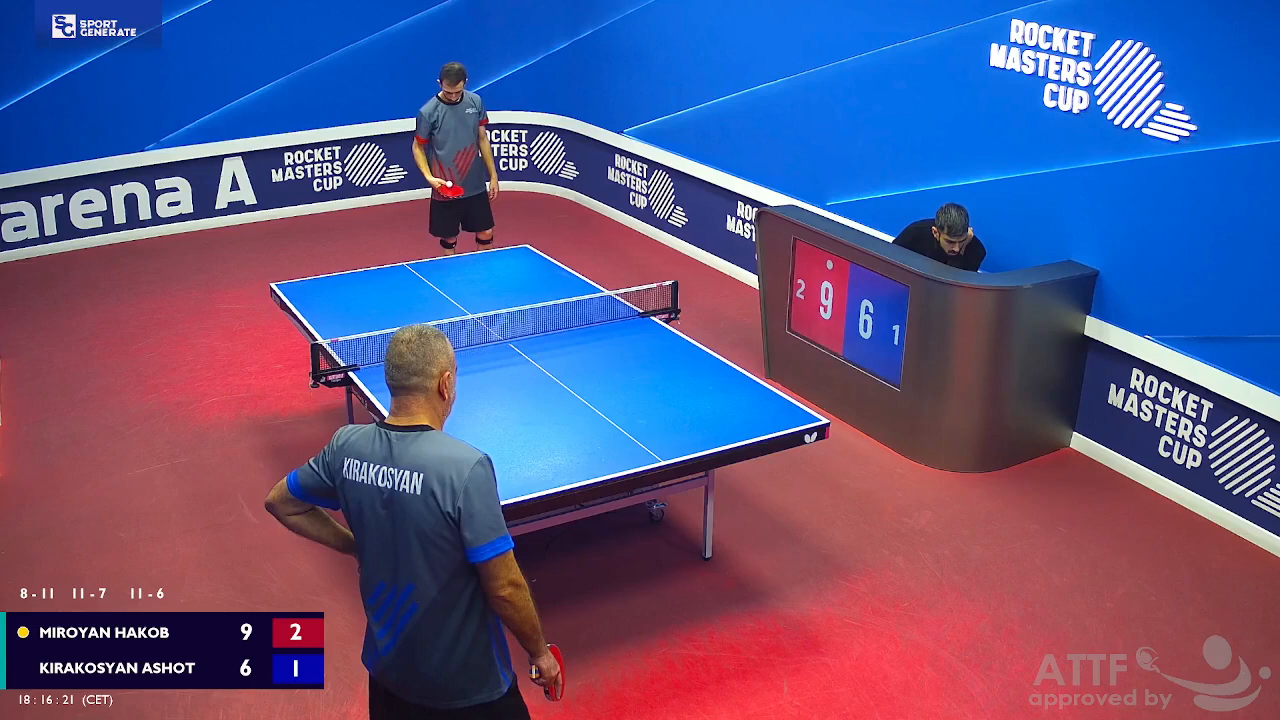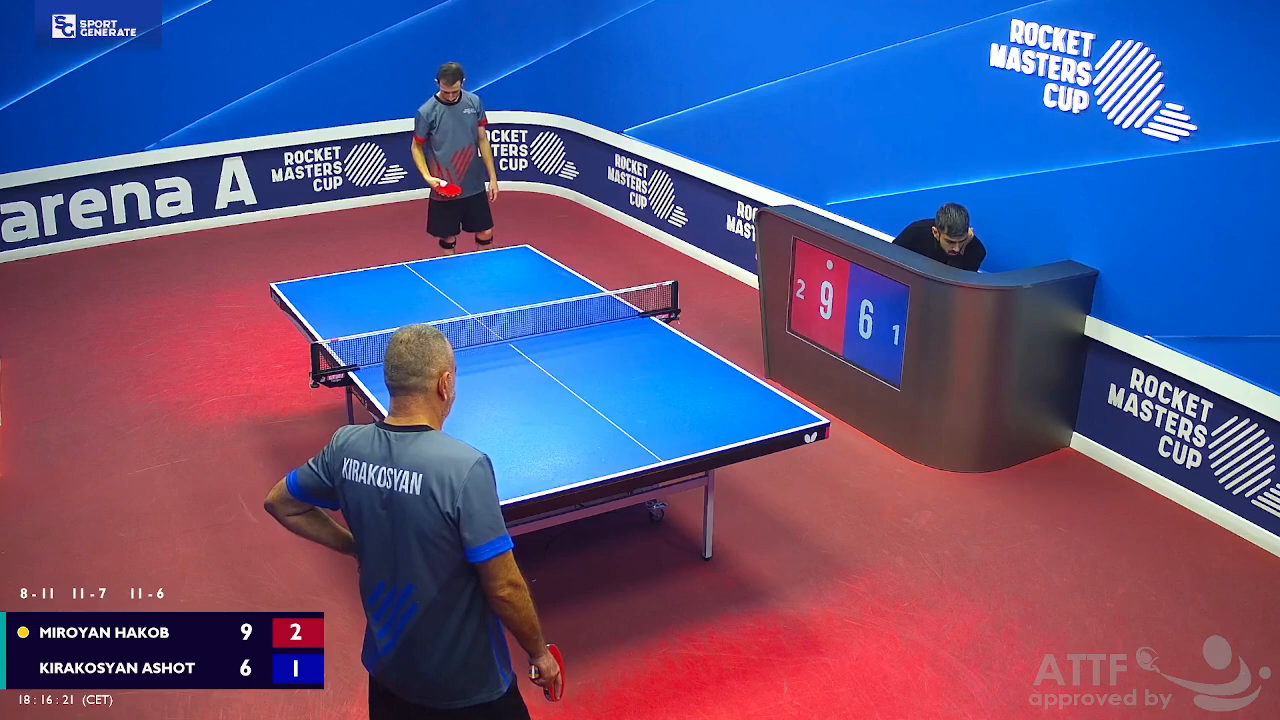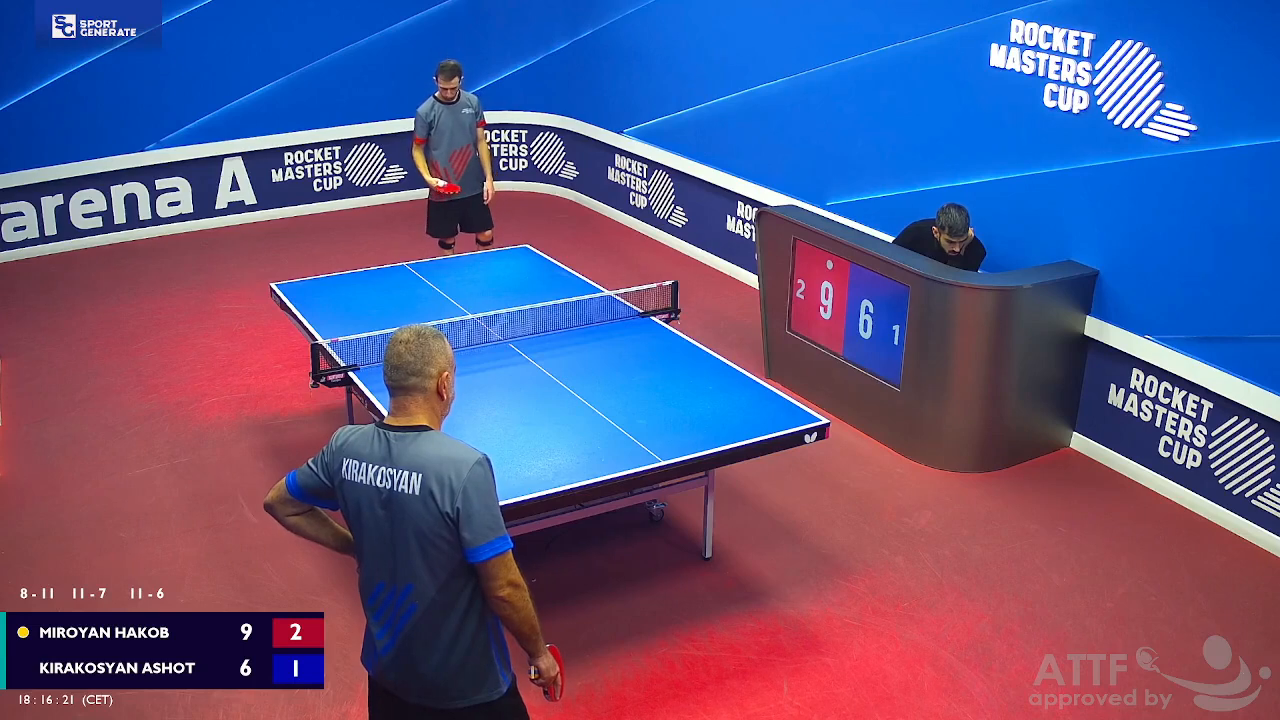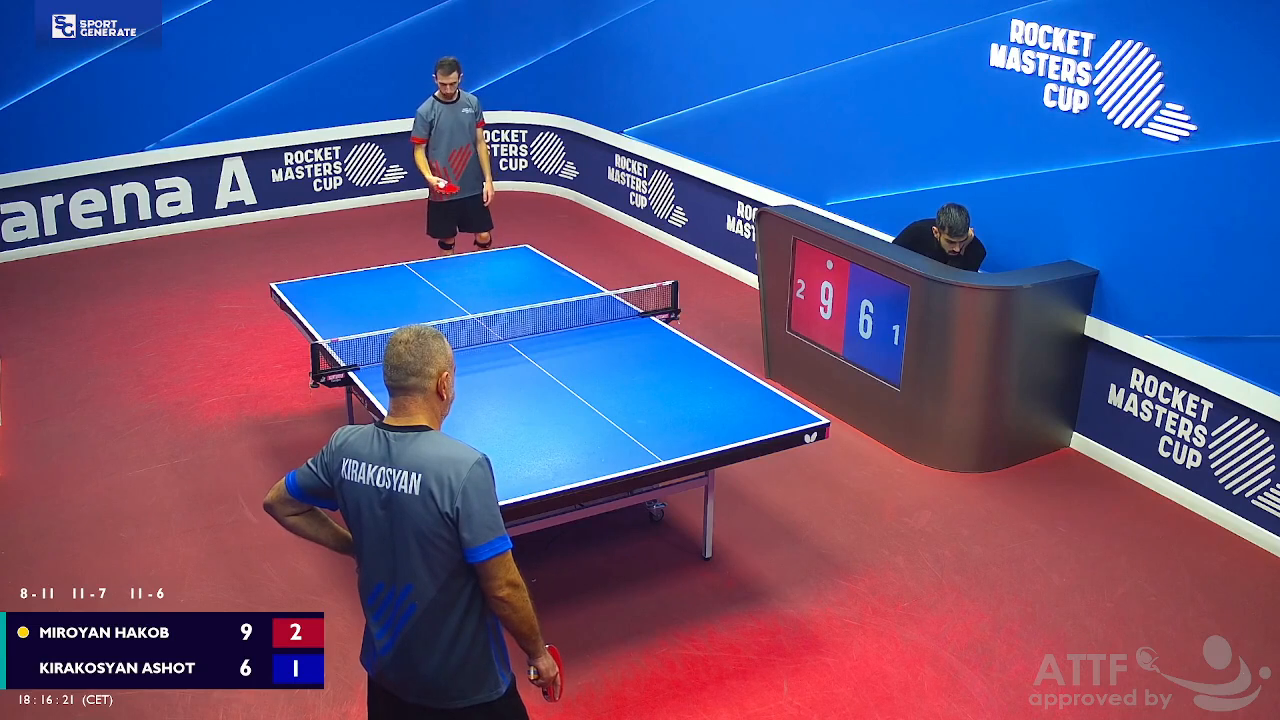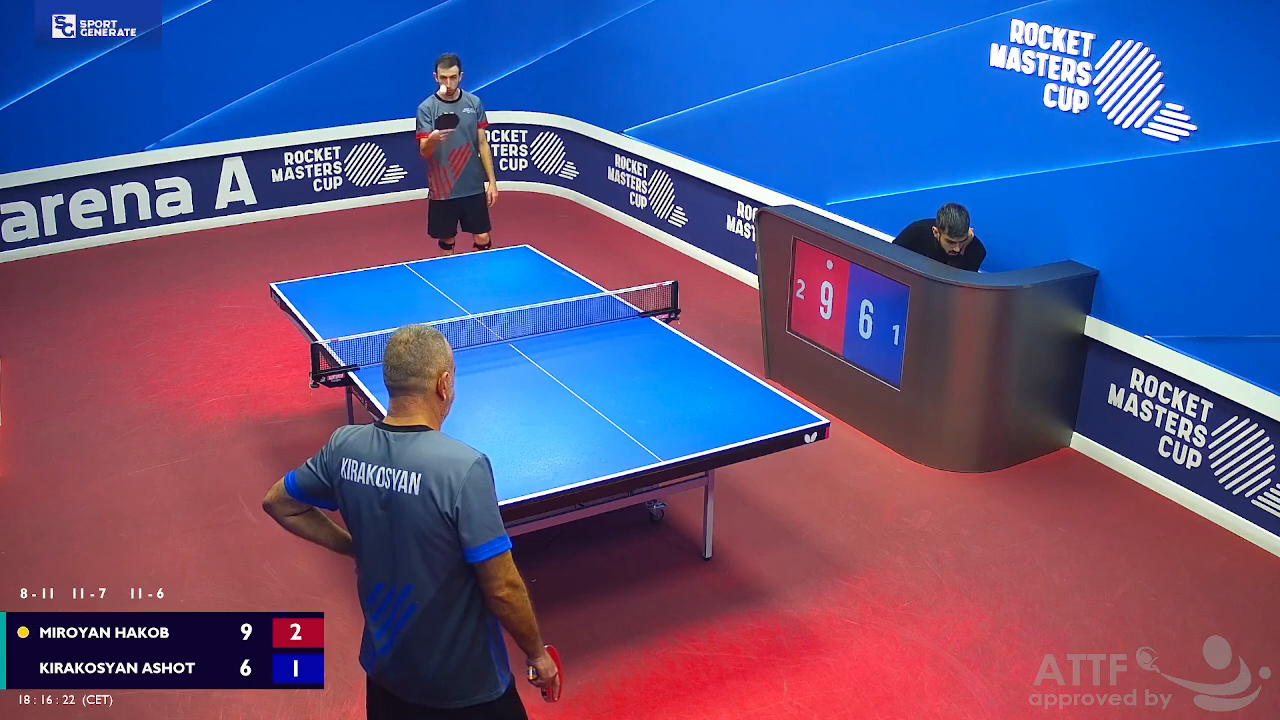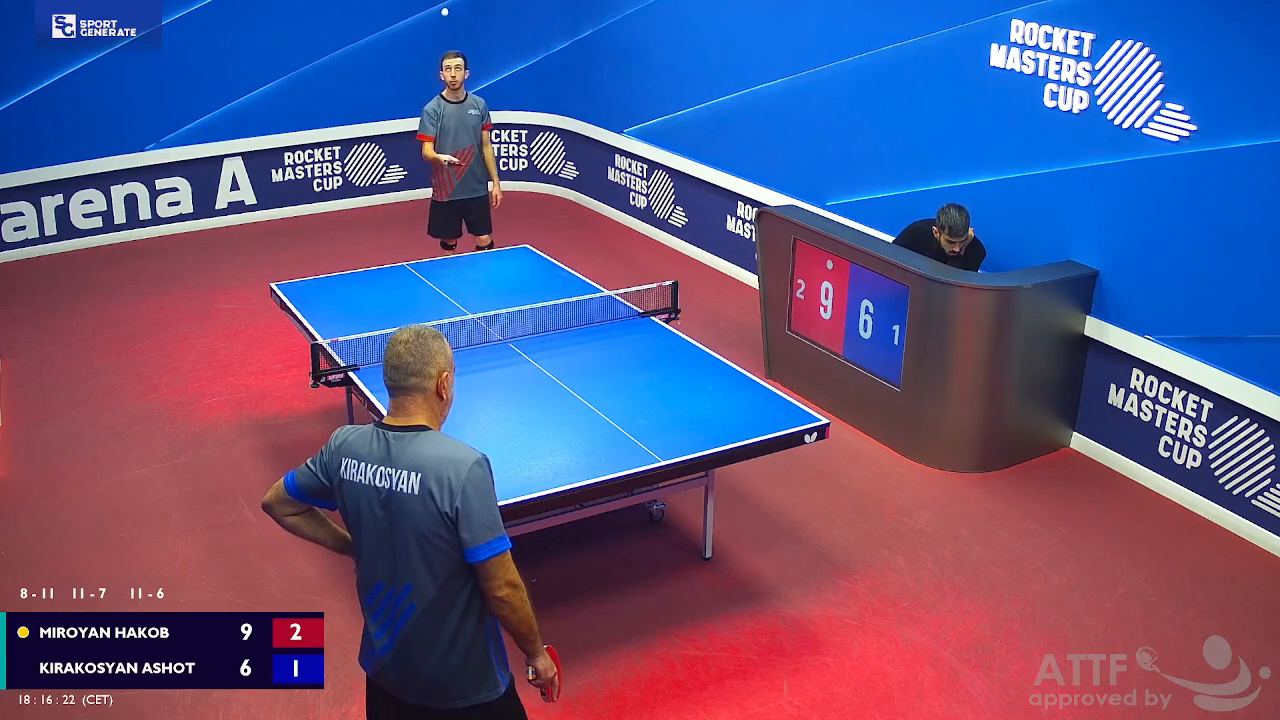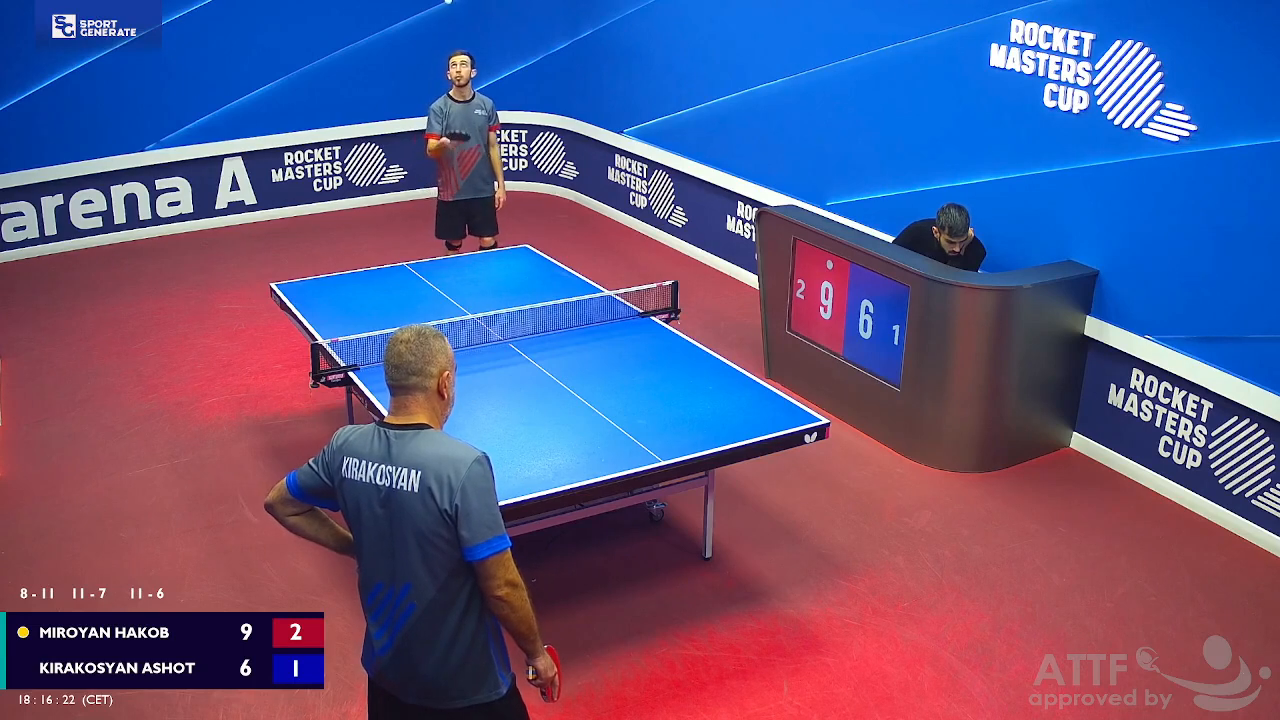
dt=0.2s
person 1, frame 1
left shoulder: (347, 446)
right shoulder: (465, 467)
left elbow: (281, 504)
right elbow: (504, 588)
right wrist: (540, 652)
left hip: (387, 668)
right hip: (468, 684)
person 1, frame 2
left shoulder: (346, 446)
right shoulder: (464, 467)
left elbow: (281, 503)
right elbow: (503, 588)
right wrist: (539, 652)
left hip: (387, 669)
right hip: (468, 685)
person 1, frame 3
left shoulder: (345, 447)
right shoulder: (463, 467)
left elbow: (279, 504)
right elbow: (503, 588)
right wrist: (539, 653)
left hip: (386, 668)
right hip: (467, 686)
person 1, frame 4
left shoulder: (345, 446)
right shoulder: (463, 467)
left elbow: (280, 504)
right elbow: (502, 588)
right wrist: (538, 652)
left hip: (385, 668)
right hip: (466, 685)
person 1, frame 5
left shoulder: (345, 446)
right shoulder: (463, 467)
left elbow: (278, 504)
right elbow: (502, 589)
right wrist: (537, 653)
left hip: (384, 669)
right hip: (466, 685)
person 1, frame 6
left shoulder: (344, 446)
right shoulder: (463, 467)
left elbow: (277, 504)
right elbow: (502, 589)
right wrist: (536, 653)
left hip: (384, 669)
right hip: (465, 685)
person 1, frame 7
left shoulder: (346, 447)
right shoulder: (463, 466)
left elbow: (280, 505)
right elbow: (501, 587)
right wrist: (536, 652)
left hip: (386, 669)
right hip: (467, 684)
person 2, frame 1
left shoulder: (476, 102)
right shoulder: (428, 112)
right elbow: (418, 147)
left wrist: (493, 175)
right wrist: (429, 177)
left hip: (476, 186)
left knee: (485, 235)
right knee: (449, 241)
person 2, frame 2
left shoulder: (474, 102)
right shoulder: (426, 112)
left elbow: (483, 140)
right elbow: (416, 147)
left wrist: (492, 177)
right wrist: (427, 177)
left hip: (475, 187)
left knee: (485, 235)
right knee: (448, 241)
person 2, frame 3
left shoulder: (473, 103)
right shoulder: (425, 112)
left elbow: (481, 142)
right elbow: (417, 150)
left wrist: (489, 178)
right wrist: (428, 177)
left hip: (473, 187)
right hip: (443, 191)
left knee: (485, 235)
right knee: (447, 241)
person 2, frame 4
left shoulder: (472, 103)
right shoulder: (425, 111)
left elbow: (480, 143)
right elbow: (419, 151)
left wrist: (488, 179)
right wrist: (429, 177)
left hip: (473, 188)
right hip: (442, 191)
left knee: (484, 238)
right knee: (447, 242)
person 2, frame 5
left shoulder: (474, 103)
right shoulder: (426, 108)
left elbow: (483, 143)
right elbow: (424, 150)
left wrist: (491, 181)
right wrist: (433, 138)
left hip: (474, 187)
right hip: (442, 190)
left knee: (482, 239)
right knee: (447, 242)
person 2, frame 6
left shoulder: (479, 105)
right shoulder: (432, 109)
left elbow: (486, 146)
right elbow: (426, 151)
left wrist: (496, 183)
right wrist: (439, 158)
left hip: (477, 189)
right hip: (445, 192)
left knee: (484, 241)
right knee: (449, 243)
person 2, frame 7
left shoulder: (487, 105)
right shoulder: (438, 108)
left elbow: (493, 147)
right elbow: (430, 151)
left wrist: (501, 185)
right wrist: (443, 144)
left hip: (483, 190)
right hip: (451, 192)
left knee: (488, 242)
right knee: (453, 245)
